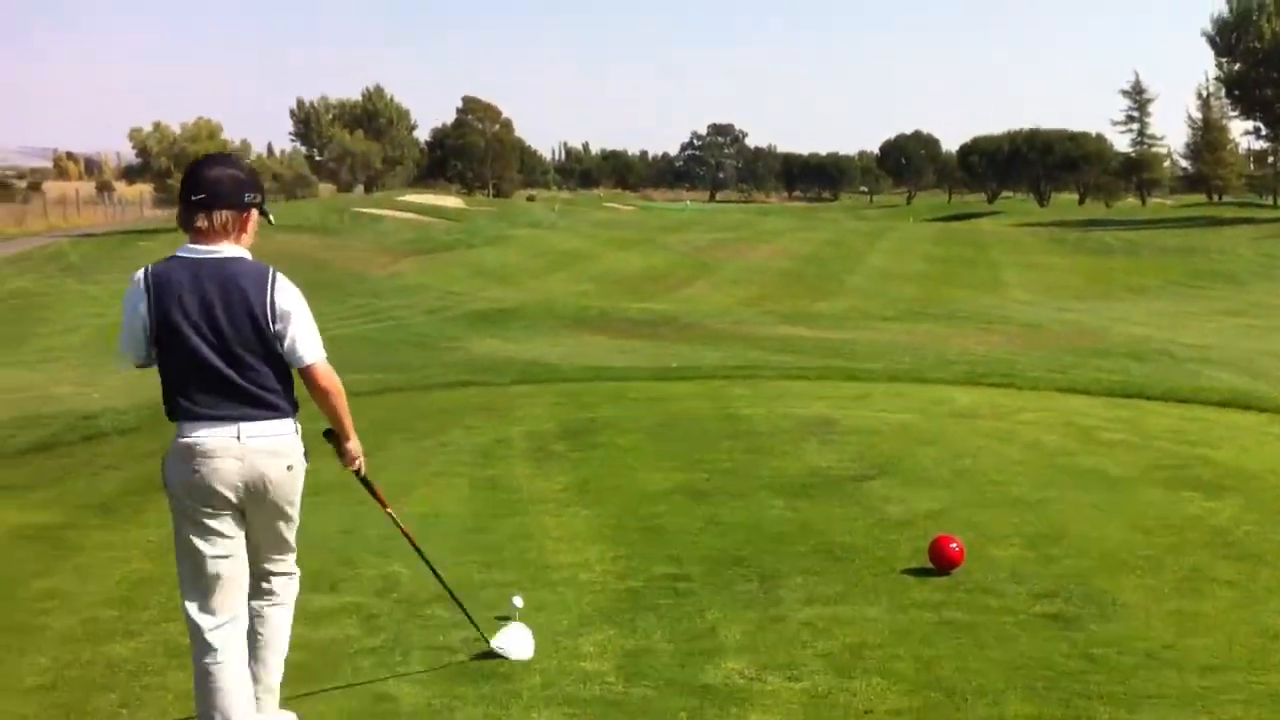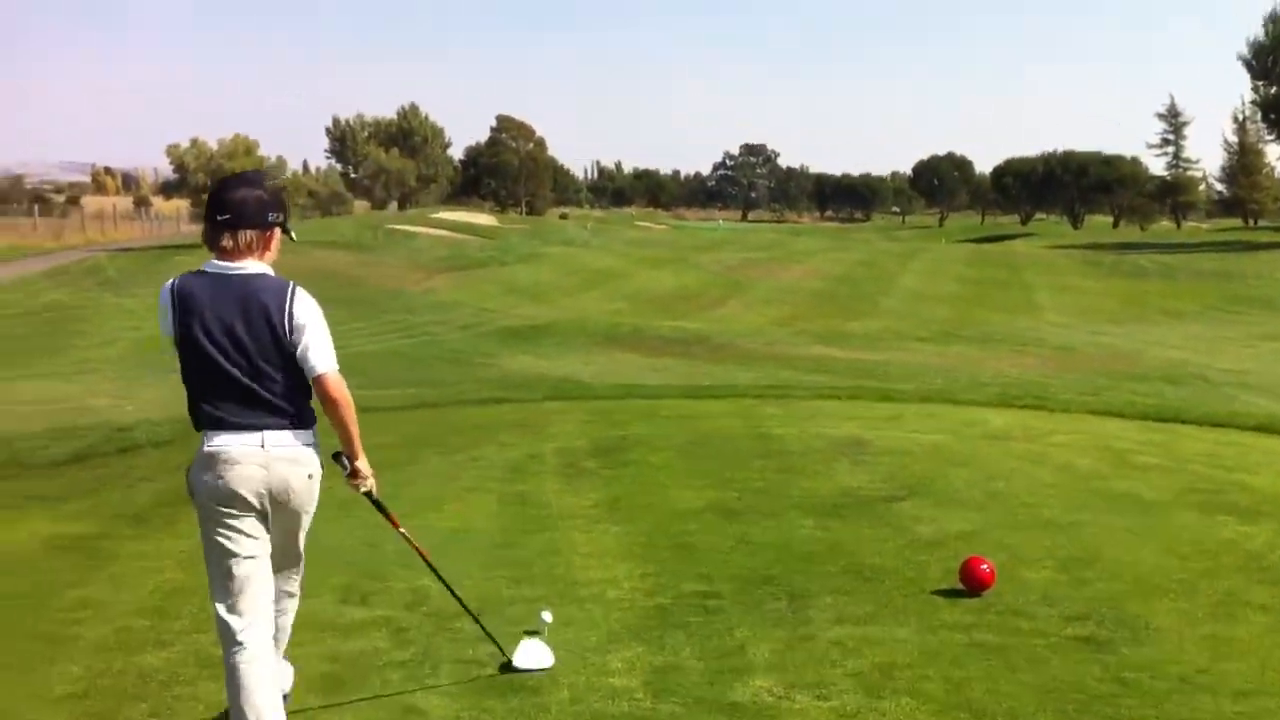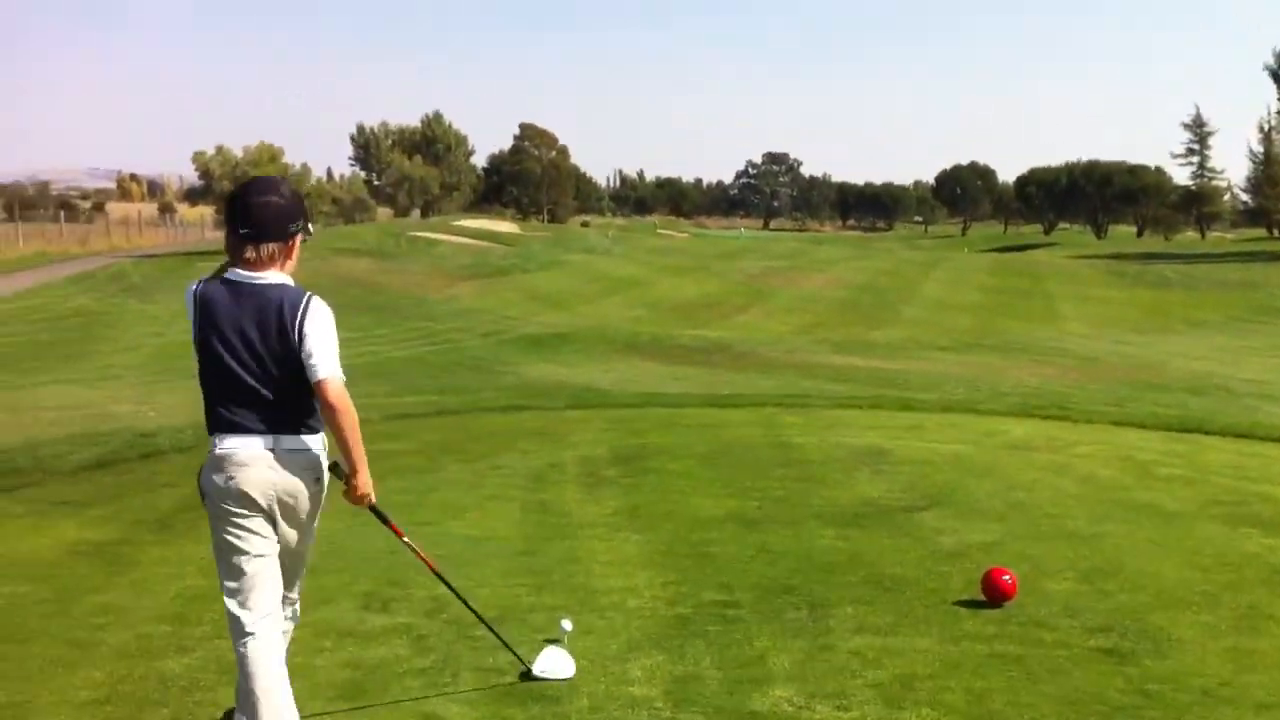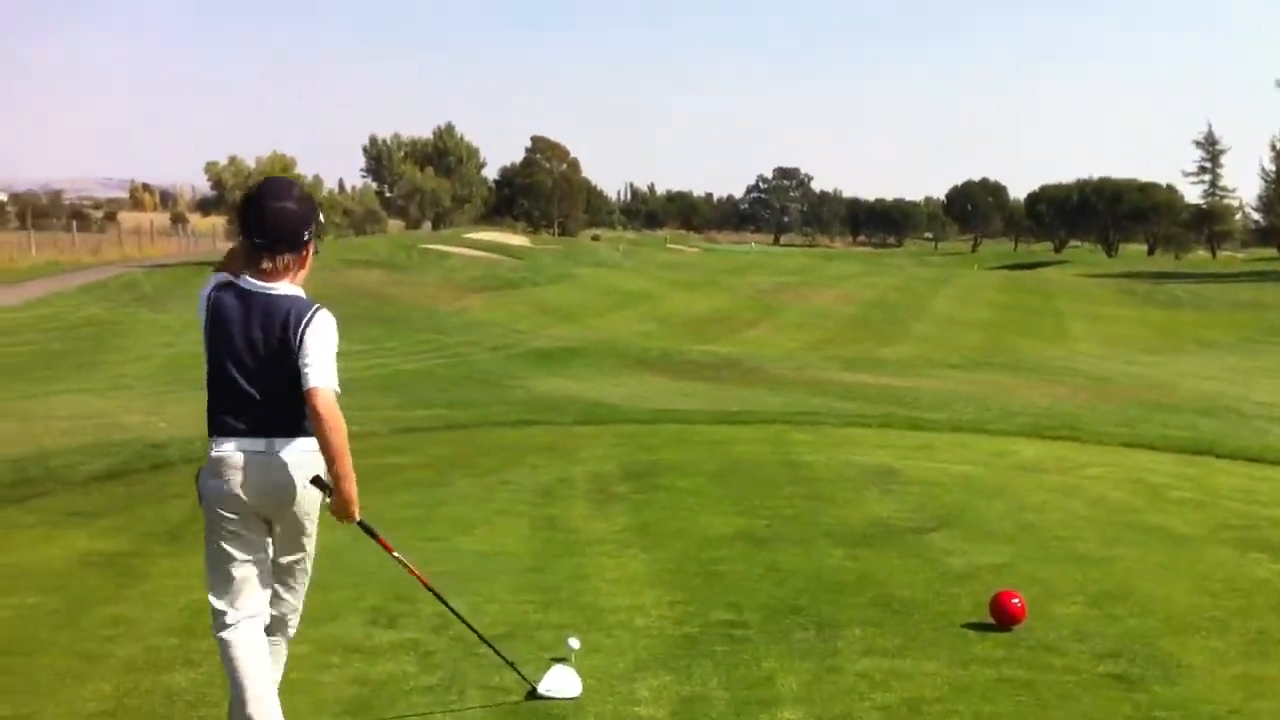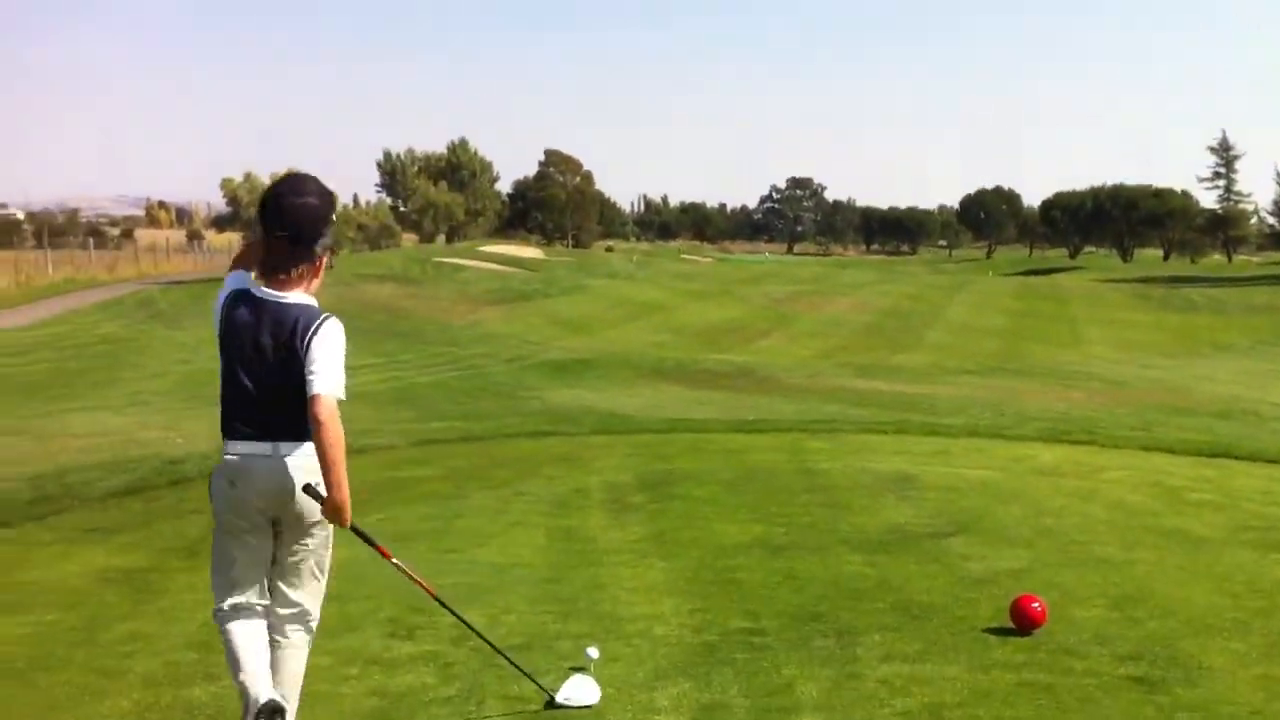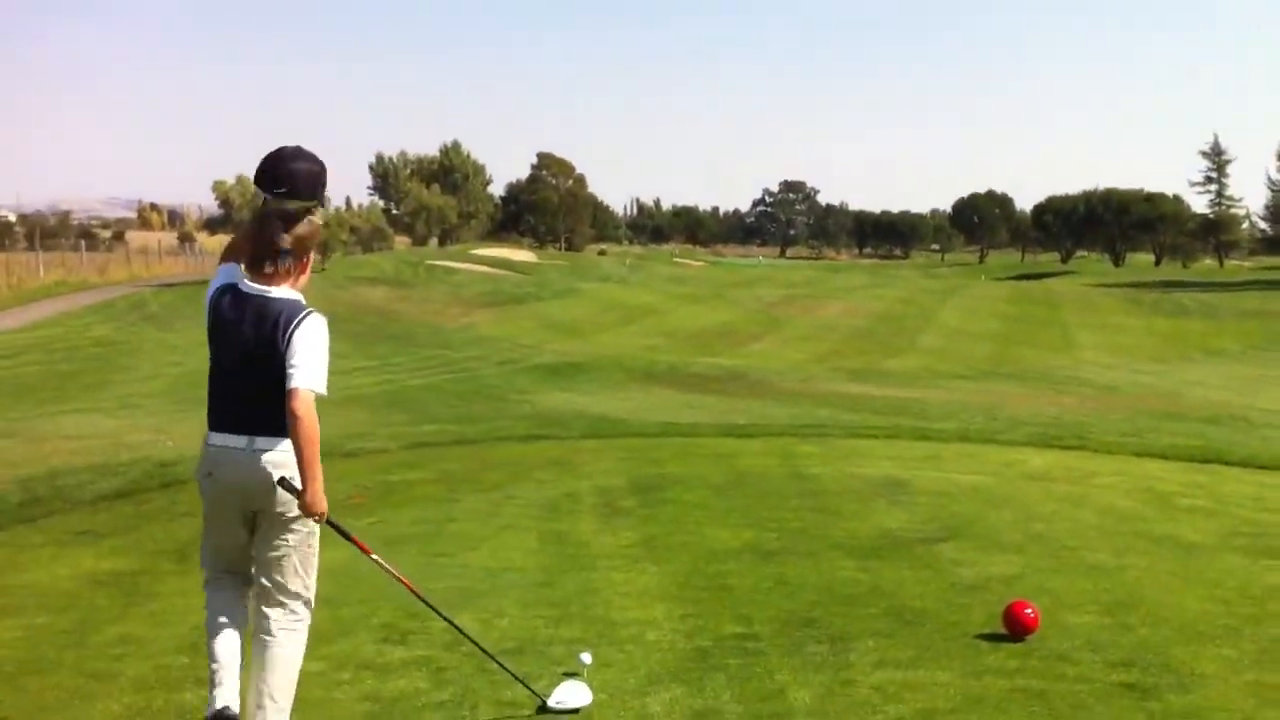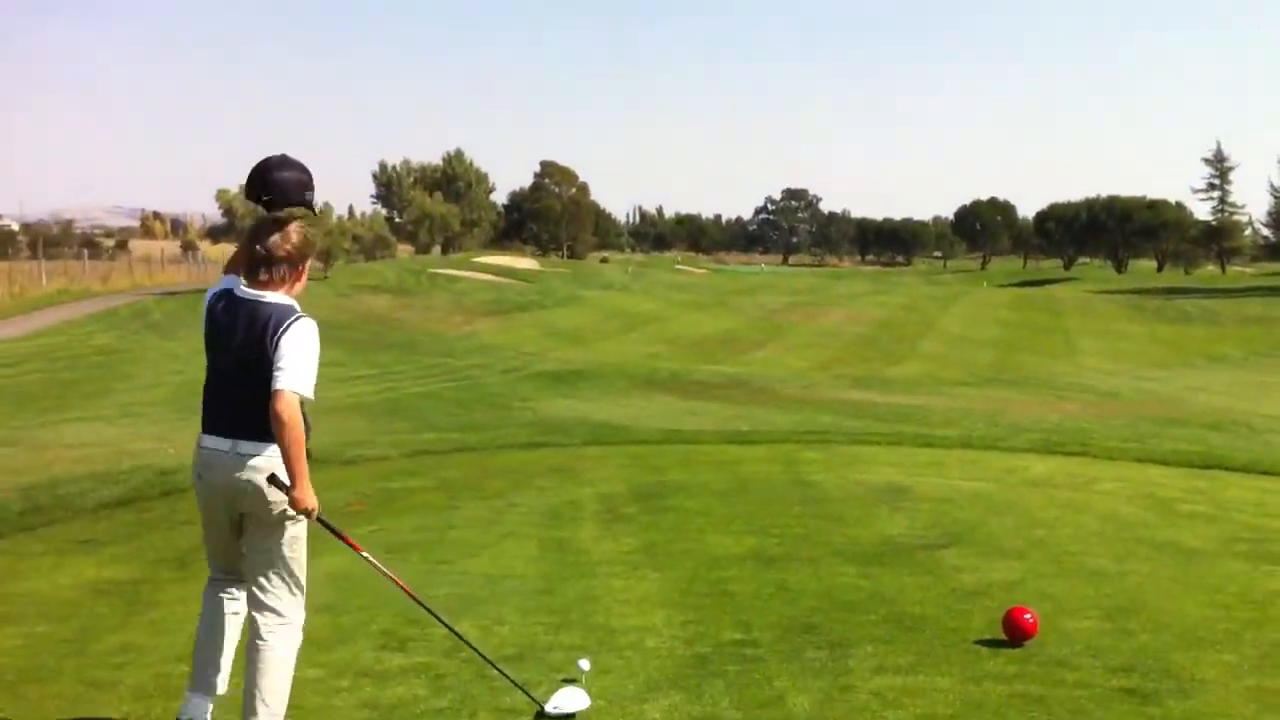
dt=0.1s
person 1, frame 1
left shoulder: (150, 284)
right shoulder: (273, 286)
left elbow: (138, 357)
right elbow: (318, 376)
right wrist: (347, 436)
left hip: (200, 455)
right hip: (275, 449)
left knee: (214, 617)
right knee: (275, 581)
person 1, frame 2
left shoulder: (179, 295)
right shoulder: (294, 300)
right elbow: (330, 388)
left wrist: (221, 252)
right wrist: (357, 455)
left hip: (223, 461)
right hip: (292, 457)
left knee: (243, 617)
right knee: (281, 588)
person 1, frame 3
left shoulder: (203, 299)
right shoulder: (308, 309)
right elbow: (332, 396)
left wrist: (237, 261)
right wrist: (358, 468)
left hip: (234, 465)
right hip: (298, 463)
left knee: (253, 613)
right knee: (283, 596)
person 1, frame 4
left shoulder: (218, 302)
right shoulder: (314, 320)
left elbow: (226, 268)
right elbow: (322, 405)
left wrist: (258, 230)
right wrist: (345, 483)
left hip: (230, 467)
right hip: (296, 466)
left knee: (236, 610)
right knee: (282, 602)
person 1, frame 5
left shoulder: (233, 307)
right shoulder: (322, 327)
left elbow: (241, 266)
right elbow: (323, 411)
left wrist: (271, 231)
right wrist: (339, 490)
left hip: (240, 468)
right hip: (301, 471)
left knee: (239, 603)
right knee: (294, 612)
person 1, frame 6
left shoulder: (222, 297)
right shoulder: (305, 324)
left elbow: (232, 256)
right elbow: (299, 406)
left wrist: (267, 212)
right wrist: (314, 485)
left hip: (221, 459)
right hip: (281, 466)
left knee: (226, 586)
right knee: (284, 606)
person 1, frame 7
left shoulder: (220, 304)
right shoulder: (295, 327)
left elbow: (232, 270)
right elbow: (284, 408)
left wrist: (261, 223)
right wrist: (301, 483)
left hip: (213, 462)
right hip: (268, 470)
left knee: (226, 581)
right knee: (276, 610)
